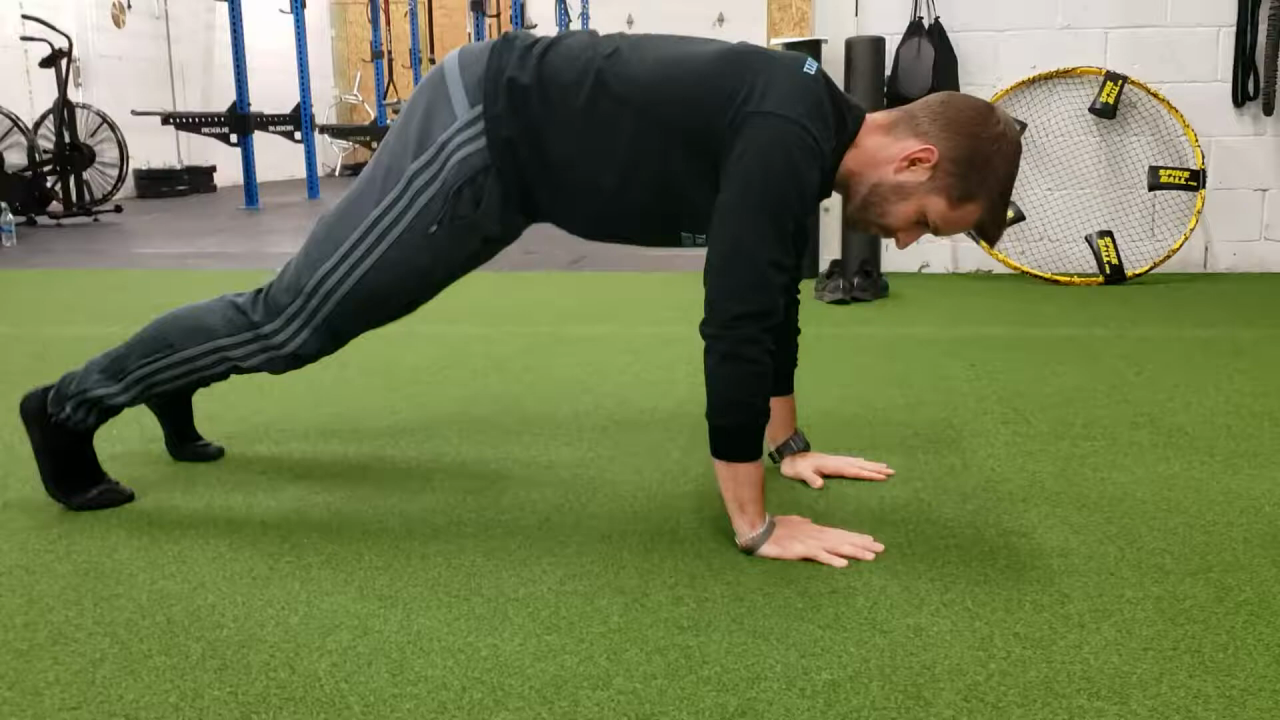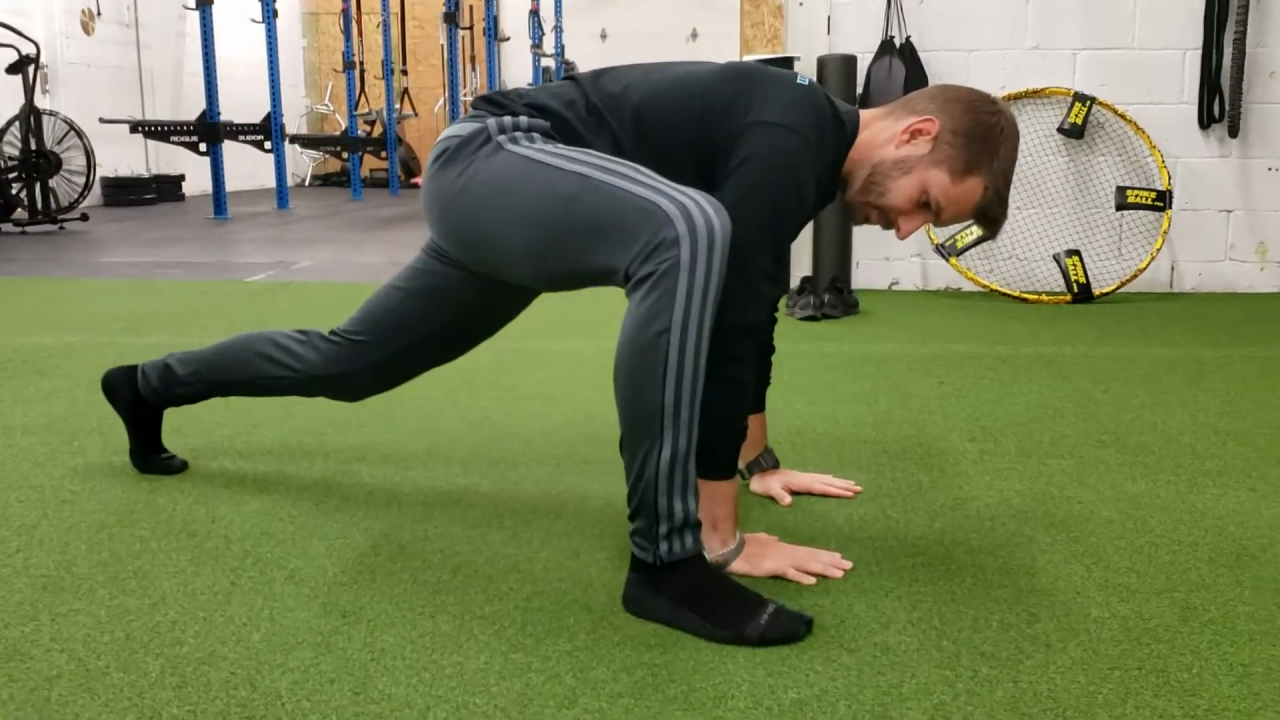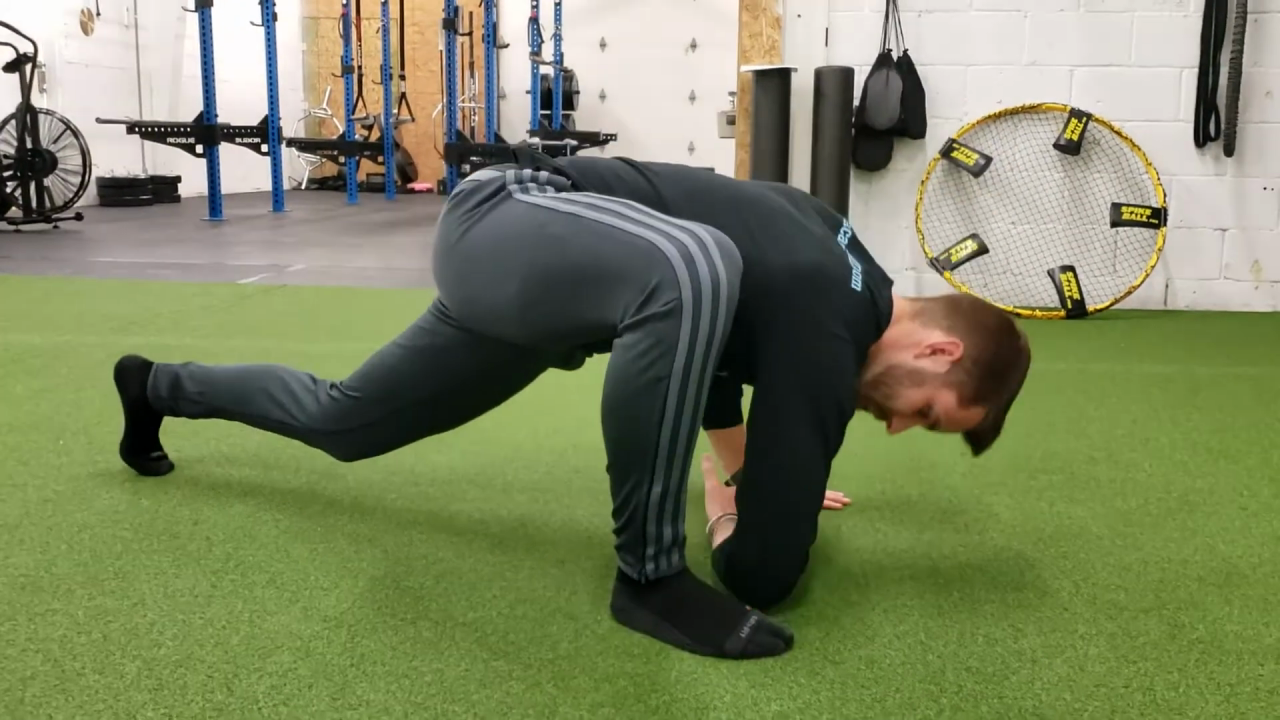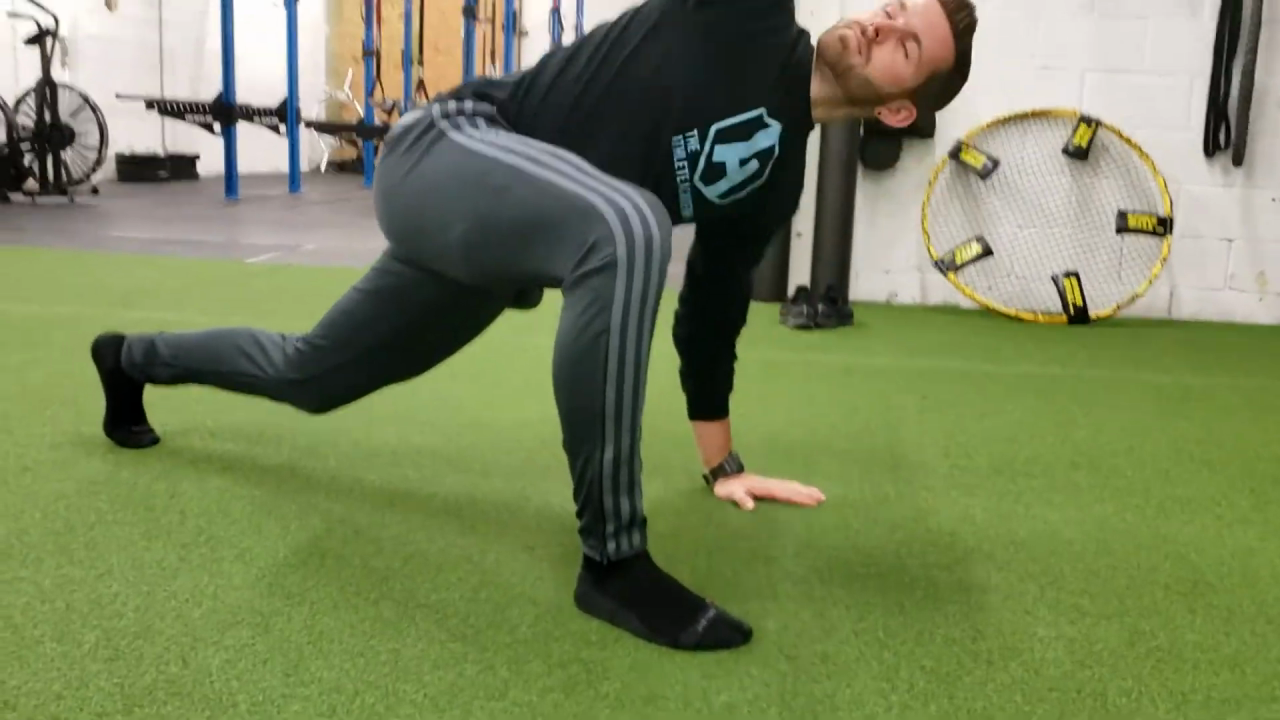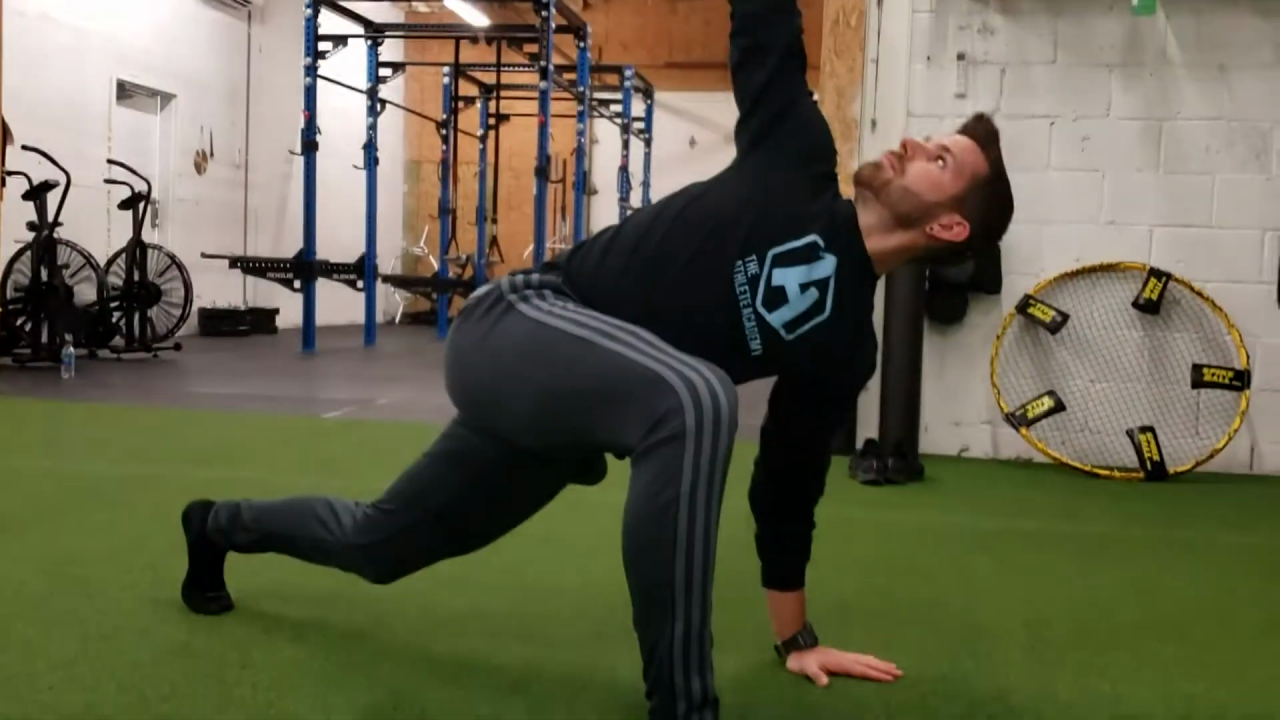
dt=1s
person 1, frame 1
left shoulder: (806, 132)
right shoulder: (791, 139)
left elbow: (771, 298)
right elbow: (735, 318)
left wrist: (787, 442)
right wrist: (755, 524)
left hip: (507, 151)
right hip: (479, 131)
left knee: (342, 304)
right knee: (298, 316)
left ankle: (170, 391)
right ankle: (68, 407)
person 1, frame 2
left shoulder: (802, 140)
right shoulder: (789, 142)
left elbow: (747, 310)
right elbow: (725, 325)
left wrist: (759, 459)
right wrist: (719, 537)
left hip: (505, 198)
right hip: (489, 159)
left knee: (349, 364)
right knee: (687, 231)
left ankle: (147, 386)
right ankle: (666, 559)
person 1, frame 3
left shoulder: (836, 260)
right shoulder: (825, 331)
right elbow: (764, 571)
left wrist: (742, 477)
right wrist: (750, 514)
left hip: (511, 256)
right hip: (500, 221)
left knee: (339, 421)
right knee: (693, 272)
left ankle: (154, 386)
right ankle: (649, 575)
person 1, frame 4
left shoulder: (774, 177)
left elbow: (710, 306)
left wrist: (723, 463)
left hip: (479, 226)
right hip: (446, 151)
left knee: (309, 375)
right knee: (625, 224)
left ankle: (134, 361)
right ankle: (613, 559)
person 1, frame 5
left shoulder: (847, 344)
right shoulder: (797, 161)
left elbow: (788, 481)
left wrist: (794, 636)
left hip: (560, 410)
right hip: (512, 326)
left knee: (379, 544)
right knee: (694, 400)
left ankle: (220, 525)
